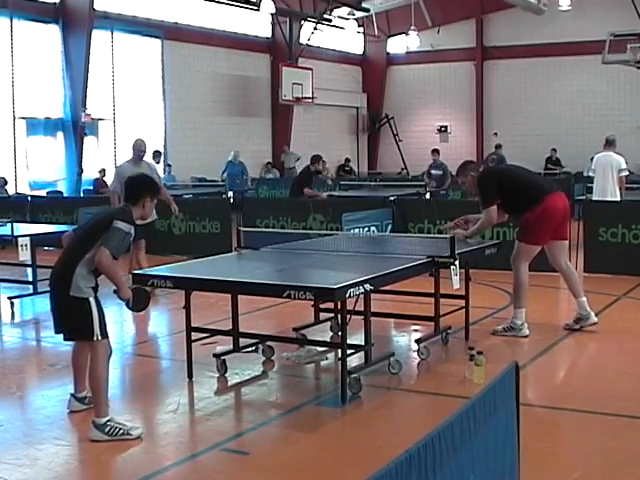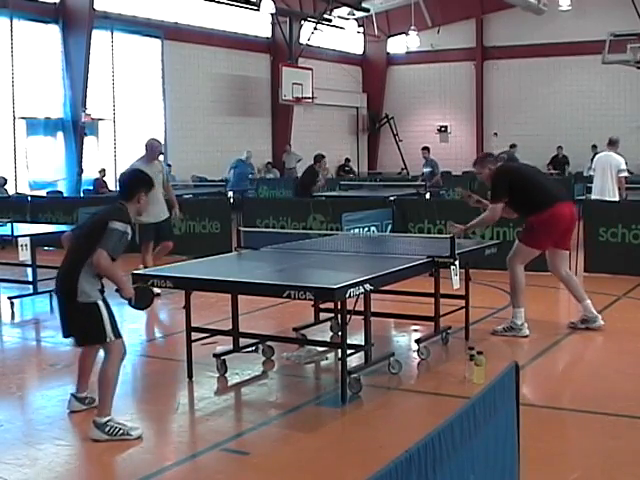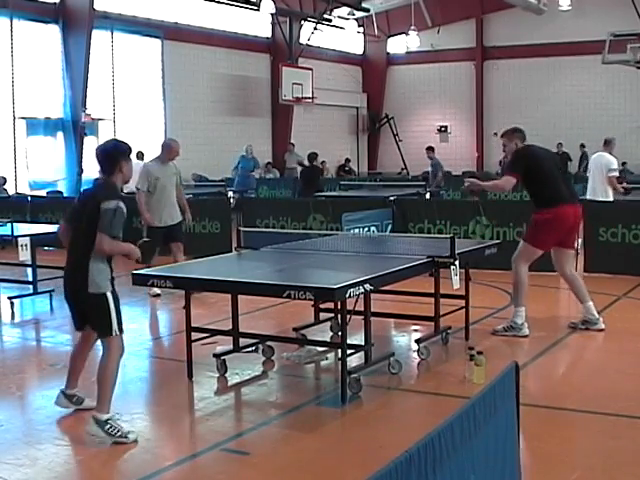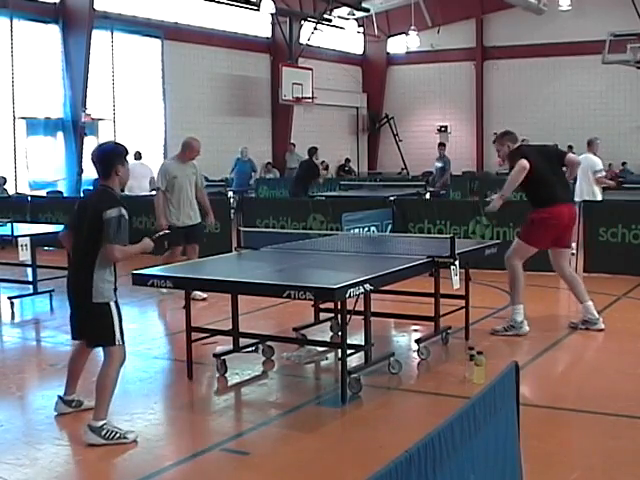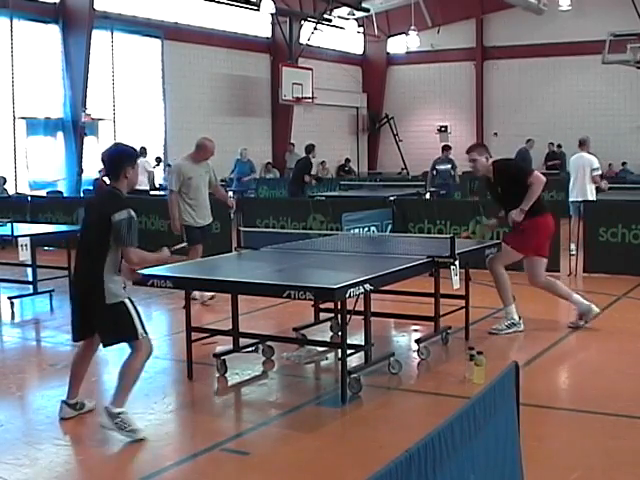
dt=0.3s
person 1, frame 1
left shoulder: (110, 216)
right shoulder: (125, 223)
left elbow: (68, 238)
right elbow: (102, 258)
right wrist: (122, 286)
left hip: (62, 280)
right hip: (78, 286)
left knee: (84, 340)
right knee: (101, 349)
left ankle: (79, 396)
right ankle: (102, 423)
person 1, frame 2
left shoulder: (104, 215)
right shoulder: (121, 222)
left elbow: (68, 240)
right elbow: (100, 261)
right wrist: (123, 284)
left hip: (67, 285)
right hip: (84, 289)
left knee: (92, 342)
right knee: (115, 349)
left ankle: (80, 396)
right ankle: (103, 421)
person 1, frame 3
left shoulder: (90, 194)
right shoulder: (113, 200)
left elbow: (64, 230)
right elbow: (103, 244)
right wrist: (128, 249)
left hip: (75, 276)
right hip: (95, 280)
left knee: (89, 335)
right knee: (114, 345)
left ankle: (69, 393)
right ankle: (102, 418)
person 1, frame 4
left shoulder: (87, 200)
right shoulder: (113, 205)
left elbow: (66, 237)
right elbow: (115, 253)
right wrist: (142, 246)
left hip: (78, 283)
right hip: (98, 289)
left knee: (86, 342)
right knee: (115, 353)
left ankle: (68, 398)
right ankle: (98, 425)
person 1, frame 5
left shoulder: (95, 201)
right shoulder: (122, 209)
right elbow: (132, 256)
right wrist: (160, 256)
left hip: (82, 285)
right hip: (106, 289)
left knee: (89, 343)
right knee: (141, 347)
left ankle: (71, 402)
right ankle: (116, 408)
person 2, frame 1
left shoulder: (485, 178)
right shoulder: (497, 175)
left elbow: (490, 219)
right elbow: (501, 215)
left wrist: (467, 234)
right wrist: (474, 218)
left hip: (544, 207)
right hip: (559, 201)
left knee: (519, 262)
right knee: (561, 262)
left ankle: (518, 323)
right ankle: (585, 313)
person 2, frame 2
left shoulder: (502, 175)
right shoulder: (518, 171)
left elbow: (493, 215)
right elbow: (519, 208)
left wrist: (465, 228)
right wrist: (491, 205)
left hip: (550, 215)
right hip: (567, 210)
left knee: (515, 263)
right knee: (560, 269)
left ankle: (518, 323)
right ankle: (591, 316)
person 2, frame 3
left shoulder: (521, 155)
right shoulder: (545, 154)
left elbow: (505, 185)
left wrist: (477, 184)
left hip: (553, 213)
right hip: (573, 210)
left knee: (519, 261)
right knee: (565, 269)
left ankle: (518, 322)
right ankle: (593, 317)
person 2, frame 4
left shoulder: (518, 153)
right shoulder: (544, 150)
left elbow: (523, 167)
right elbow: (575, 161)
left wrist: (502, 195)
right wrist: (563, 181)
left hip: (548, 213)
right hip: (567, 210)
left knee: (513, 259)
right knee: (563, 268)
left ankle: (518, 320)
right ankle: (592, 317)
person 2, frame 5
left shoulder: (506, 166)
right shoulder: (490, 180)
left elbow: (539, 180)
left wrist: (521, 210)
right wrist: (497, 221)
left hip: (535, 222)
right hip: (538, 223)
left knee: (495, 263)
right knee: (537, 279)
left ankle: (513, 319)
right ankle: (584, 306)
person 3, frame 1
left shoulder: (149, 167)
right shoulder: (123, 169)
left elbow: (160, 187)
right elbow: (114, 192)
left wrist: (171, 202)
left knee: (138, 246)
right knee: (140, 246)
person 3, frame 2
left shoulder: (160, 165)
right shoulder: (136, 168)
left elbow: (167, 187)
left wrist: (175, 205)
left hip: (162, 214)
right hip: (144, 217)
left knee: (168, 245)
right knee: (147, 248)
person 3, frame 3
left shoulder: (174, 167)
right shoulder: (148, 168)
right elbow: (140, 193)
left wrist: (187, 211)
right wrist: (144, 213)
left hip: (175, 218)
right hip: (155, 220)
left knee: (178, 249)
person 3, frame 4
left shoulder: (194, 166)
right shoulder: (167, 166)
left elbow: (200, 191)
right elbow: (159, 193)
left wrist: (209, 211)
right wrist: (160, 217)
left hip: (194, 218)
right hip: (174, 220)
left knee: (193, 251)
right knee: (176, 252)
person 3, frame 5
left shoulder: (206, 165)
right shoulder: (180, 166)
left elbow: (214, 186)
right elbow: (172, 194)
left wrist: (227, 199)
right wrist: (174, 219)
left hip: (205, 218)
right hip: (188, 220)
left knee: (198, 253)
right knee: (195, 251)
right ankle: (201, 290)
